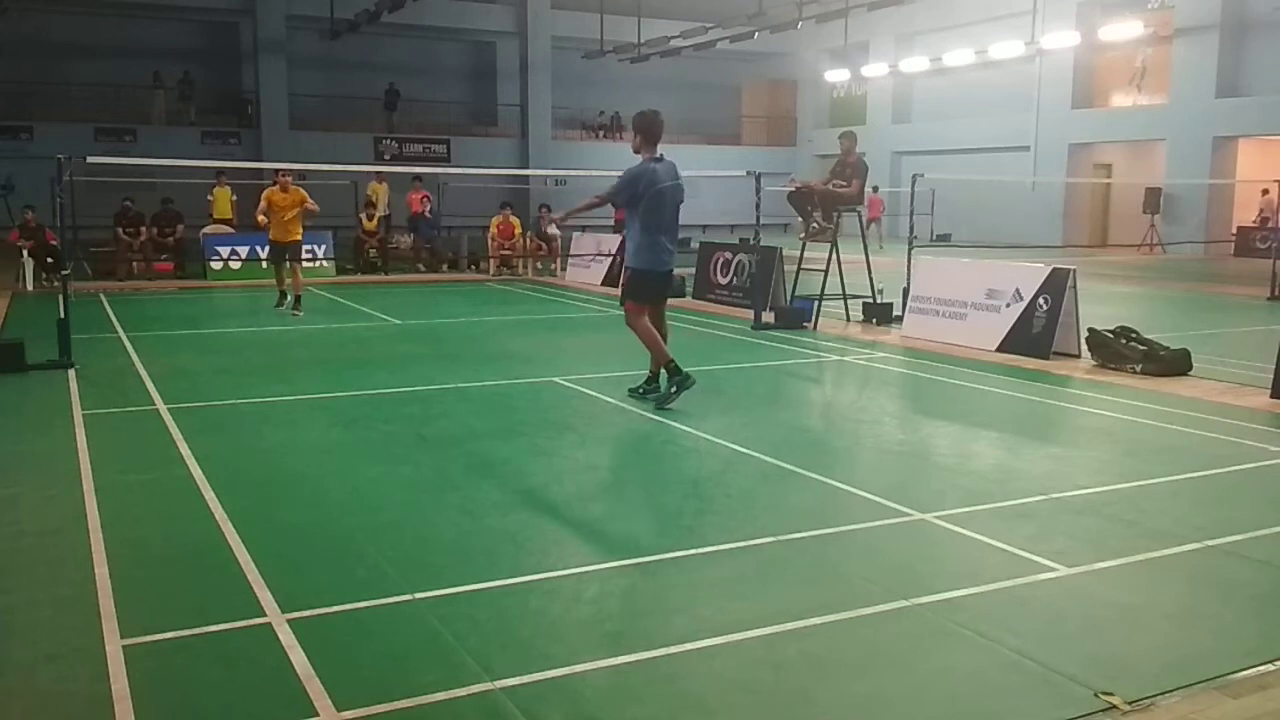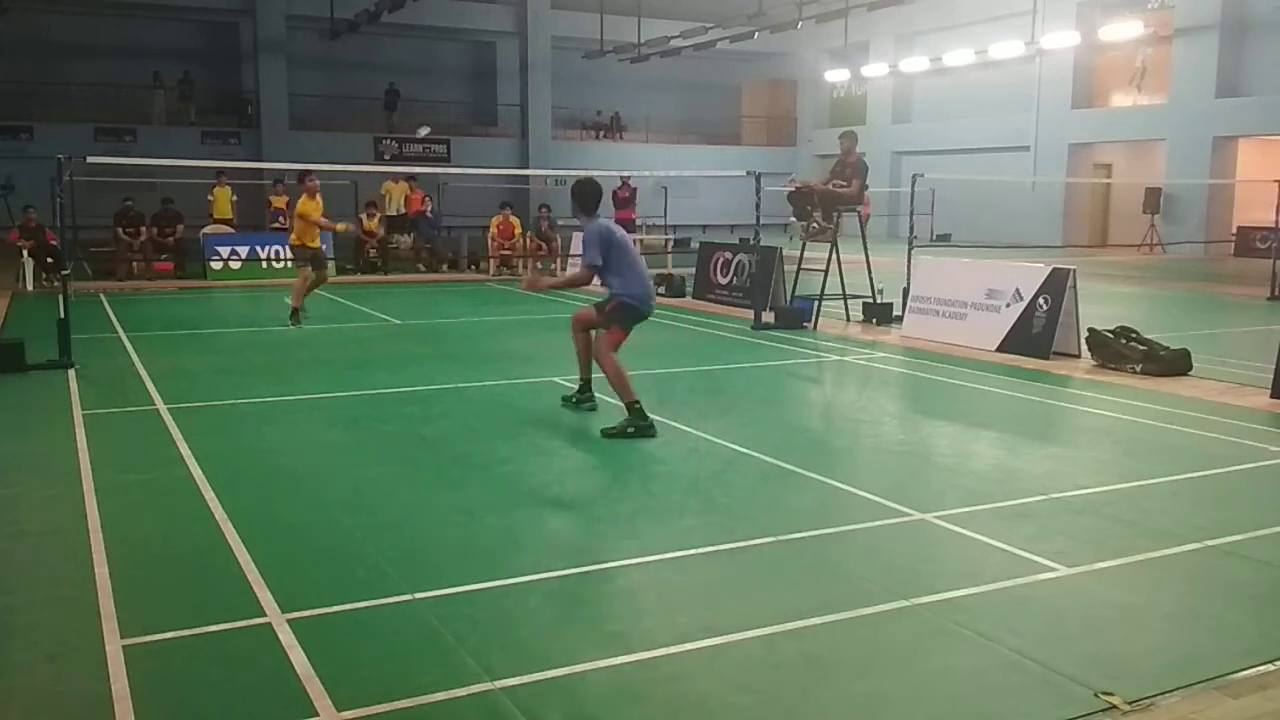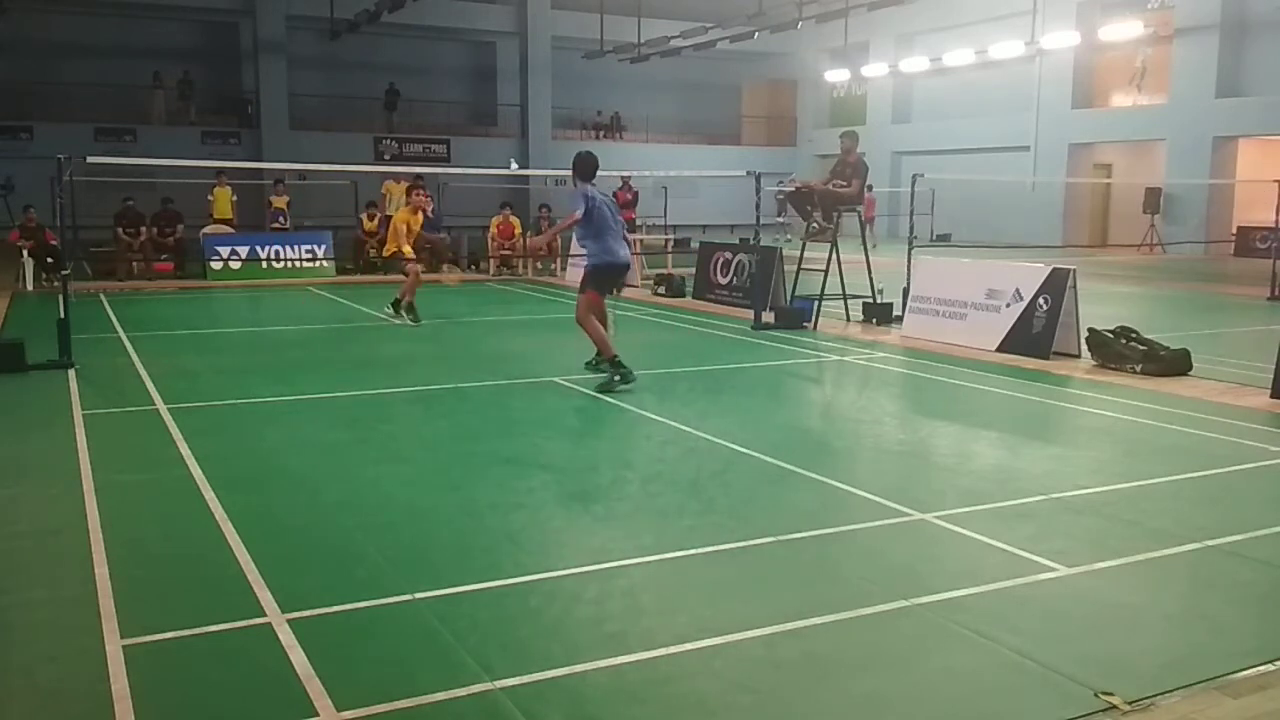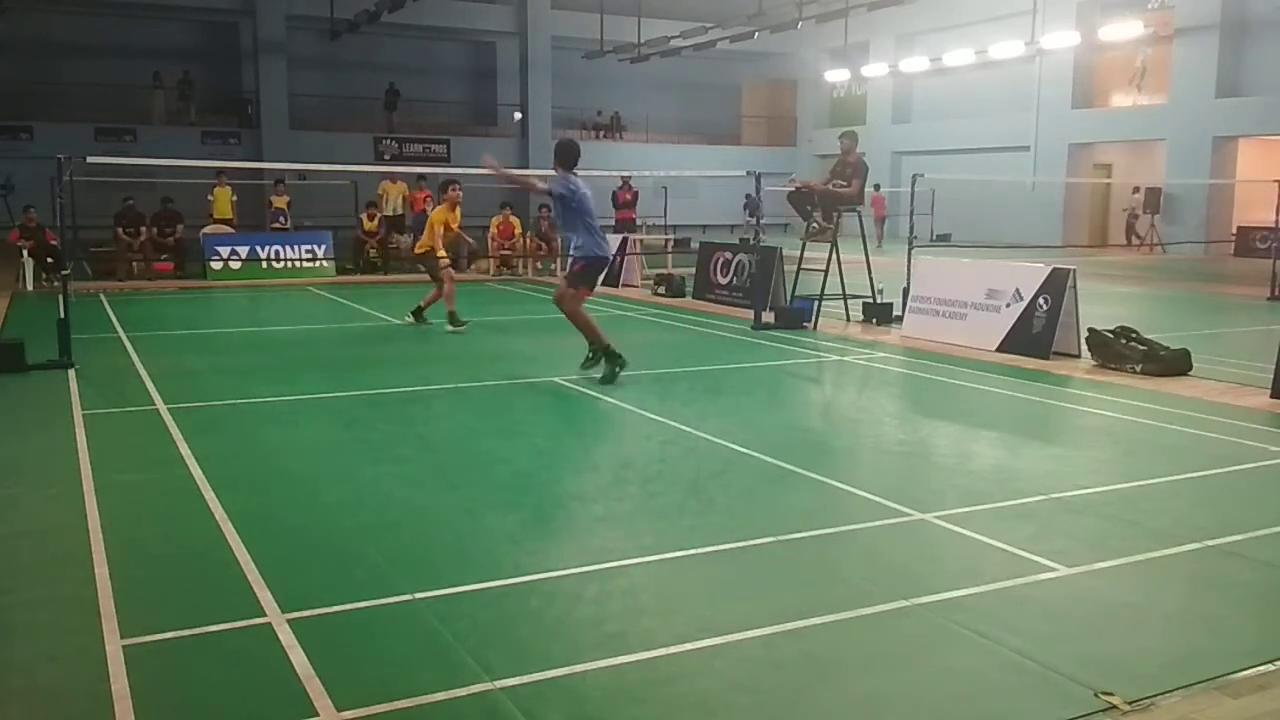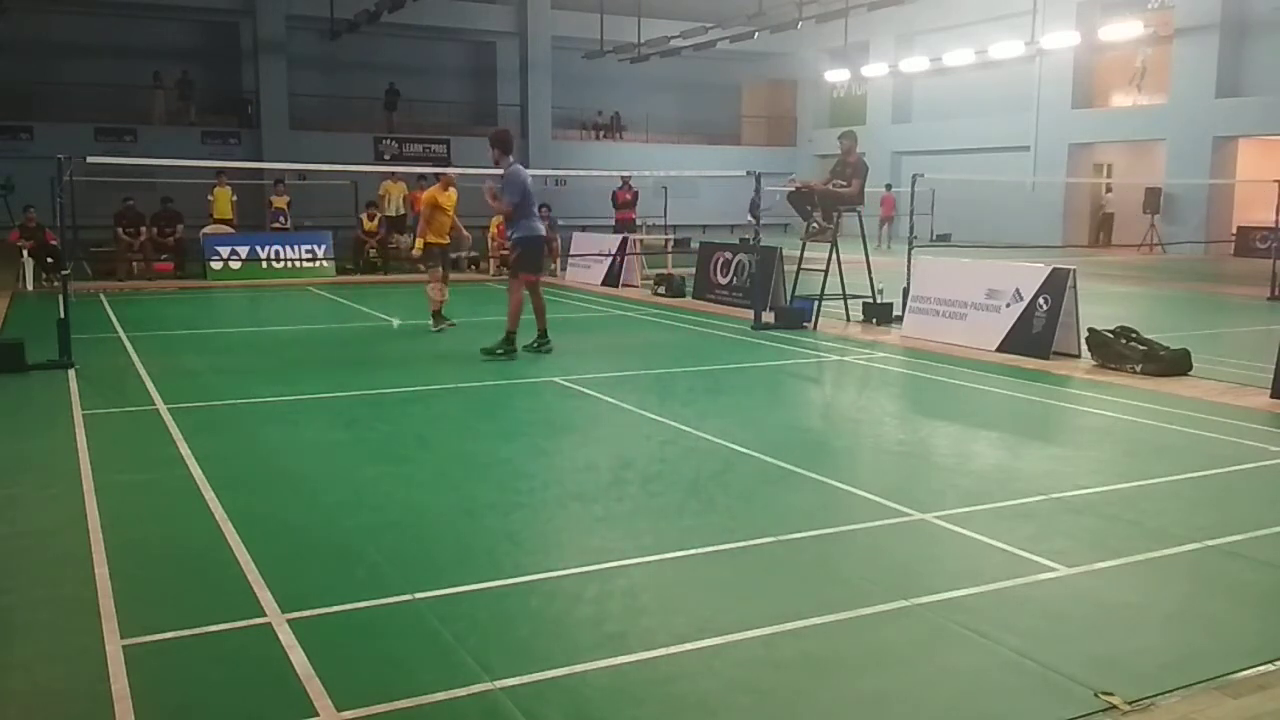
dt=1s
person 1, frame 1
left shoulder: (638, 174)
right shoulder: (672, 169)
left elbow: (602, 200)
left wrist: (566, 214)
left hip: (642, 259)
right hip: (665, 257)
left knee: (635, 317)
right knee: (656, 316)
left ankle: (676, 373)
right ankle: (653, 380)
person 1, frame 2
left shoulder: (594, 230)
right shoulder: (607, 227)
left elbow: (587, 275)
left wrist: (548, 284)
left hip: (631, 297)
right hip: (627, 295)
left knee: (602, 351)
right knee: (580, 321)
left ankle: (638, 419)
right ankle: (585, 392)
person 1, frame 3
left shoulder: (582, 192)
right shoulder: (605, 197)
left elbow: (576, 217)
right elbow: (624, 235)
left wrist: (547, 235)
left hip: (603, 260)
right hip: (621, 259)
left knee: (584, 315)
right knee: (596, 302)
left ankle: (619, 368)
right ankle: (603, 355)
person 1, frame 4
left shoulder: (564, 182)
right shoulder: (575, 183)
left elbow: (539, 188)
left wrist: (500, 171)
left hip: (590, 255)
right hip: (588, 252)
left knee: (570, 306)
right knee: (561, 300)
left ankle: (612, 356)
right ankle: (596, 349)
person 1, frame 5
left shoulder: (512, 175)
right shoulder: (518, 170)
left elbow: (506, 210)
left wrist: (489, 198)
right wrist: (498, 195)
left hip: (525, 236)
right hip: (537, 234)
left knee: (516, 287)
right knee: (534, 287)
left ankle: (509, 342)
right ankle: (543, 338)
